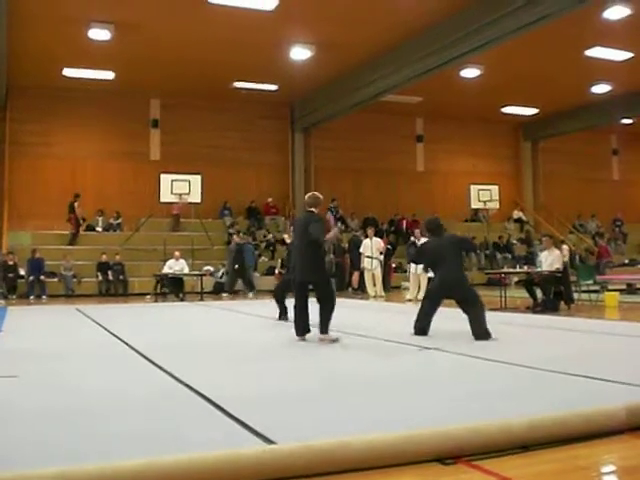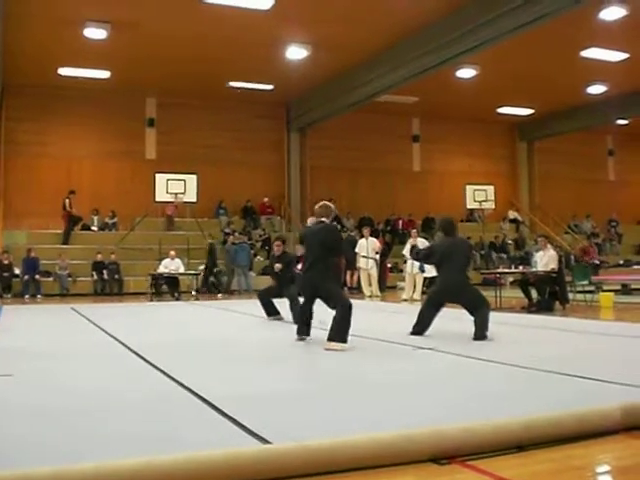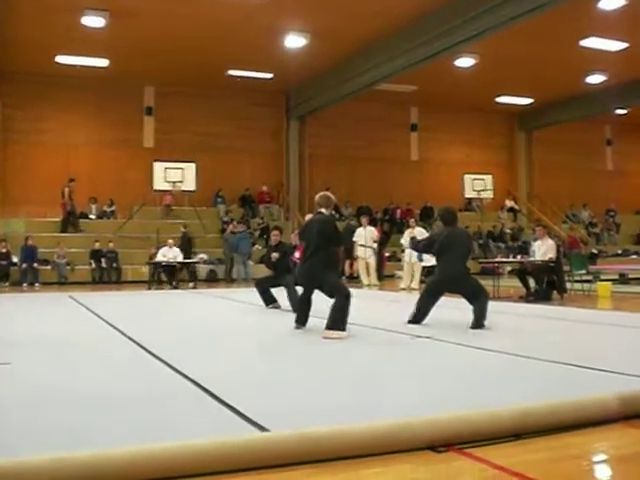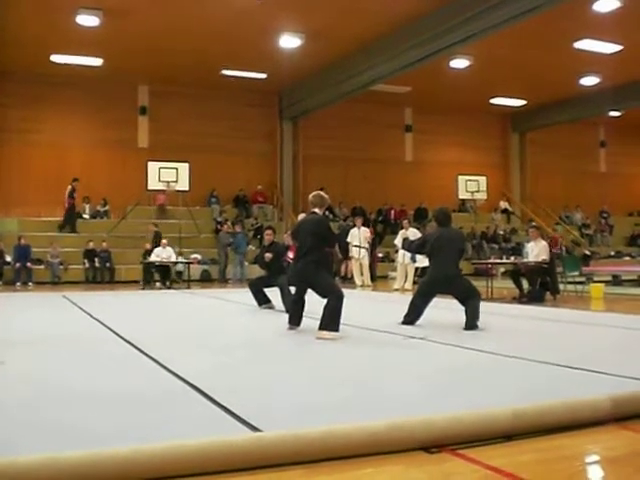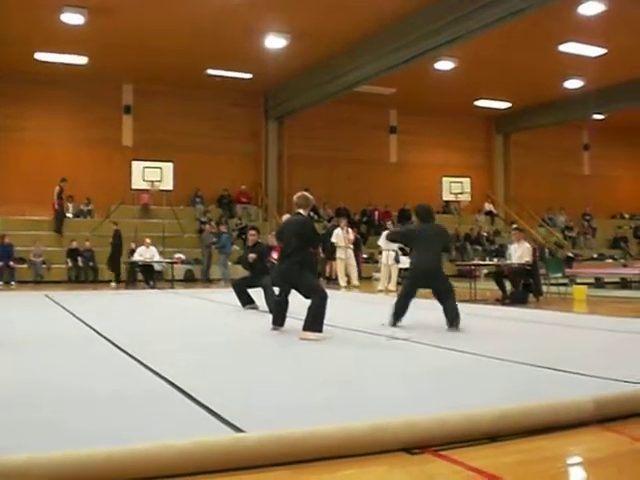
dt=0.5s
person 1, frame 1
left shoulder: (298, 219)
right shoulder: (316, 219)
right elbow: (316, 234)
right wrist: (328, 236)
left hip: (298, 267)
right hip: (314, 266)
left knee: (300, 300)
right knee: (327, 299)
left ankle: (301, 332)
right ankle: (324, 332)
person 1, frame 2
left shoulder: (308, 230)
right shoulder: (331, 229)
left elbow: (301, 240)
right elbow: (339, 252)
left hip: (307, 276)
right hip: (323, 277)
left knee: (307, 302)
right knee: (344, 305)
left ankle: (302, 332)
right ankle: (333, 340)
person 1, frame 3
left shoulder: (310, 221)
right shoulder: (328, 220)
left elbow: (302, 236)
right elbow: (338, 242)
left hip: (306, 267)
right hip: (320, 267)
left knee: (307, 292)
right knee: (343, 294)
left ankle: (300, 322)
right ankle: (332, 329)
person 1, frame 4
left shoulder: (303, 221)
right shoulder: (321, 220)
left elbow: (294, 236)
right elbow: (332, 243)
left hip: (299, 266)
right hip: (313, 267)
left knee: (299, 293)
right knee: (336, 294)
left ankle: (293, 322)
right ankle: (326, 330)
person 1, frame 5
left shoulder: (287, 222)
right shoulder: (306, 221)
left elbow: (279, 237)
right elbow: (316, 243)
left hip: (284, 267)
right hip: (297, 268)
left knee: (283, 293)
right knee: (320, 295)
left ankle: (277, 323)
right ankle: (310, 330)
person 2, frame 1
left shoulder: (427, 246)
right shoulder: (453, 239)
left elbow: (415, 259)
right elbow: (471, 246)
right wrist: (459, 245)
left hip: (441, 281)
right hip: (459, 280)
left knee: (428, 303)
right knee: (474, 305)
left ankle: (420, 330)
right ankle: (482, 333)
person 2, frame 2
left shoulder: (437, 246)
right shoulder: (466, 244)
left elbow: (420, 256)
right elbow: (468, 261)
left wrist: (413, 247)
left hip: (443, 284)
right hip: (462, 284)
left knee: (429, 306)
right knee: (481, 306)
left ankle: (417, 330)
right ankle: (480, 334)
person 2, frame 3
left shoulder: (437, 236)
right shoulder: (465, 235)
left elbow: (421, 246)
right elbow: (468, 252)
left wrist: (413, 239)
left hip: (442, 275)
right hip: (461, 274)
left knee: (428, 295)
right knee: (480, 296)
left ankle: (416, 318)
right ankle: (478, 322)
person 2, frame 4
left shoulder: (430, 236)
right shoulder: (459, 235)
left elbow: (413, 247)
right elbow: (461, 253)
left wrist: (405, 240)
left hip: (434, 275)
right hip: (453, 275)
left knee: (420, 296)
right knee: (473, 296)
left ankle: (409, 319)
right ankle: (471, 323)
person 2, frame 5
left shoulder: (411, 229)
right shoulder: (440, 229)
left elbow: (391, 236)
right elbow: (447, 248)
left hip: (417, 268)
right hip: (435, 269)
left knee: (405, 294)
right knee: (447, 295)
left ankle: (395, 319)
right ankle: (453, 322)
